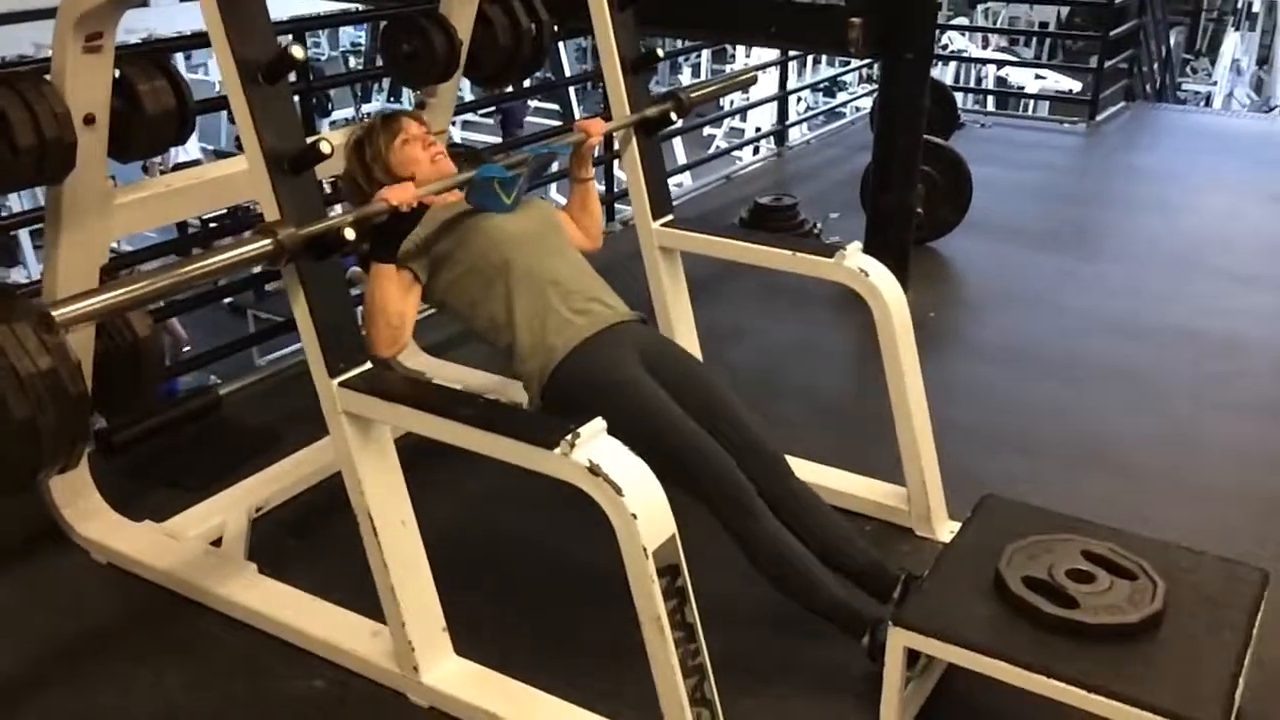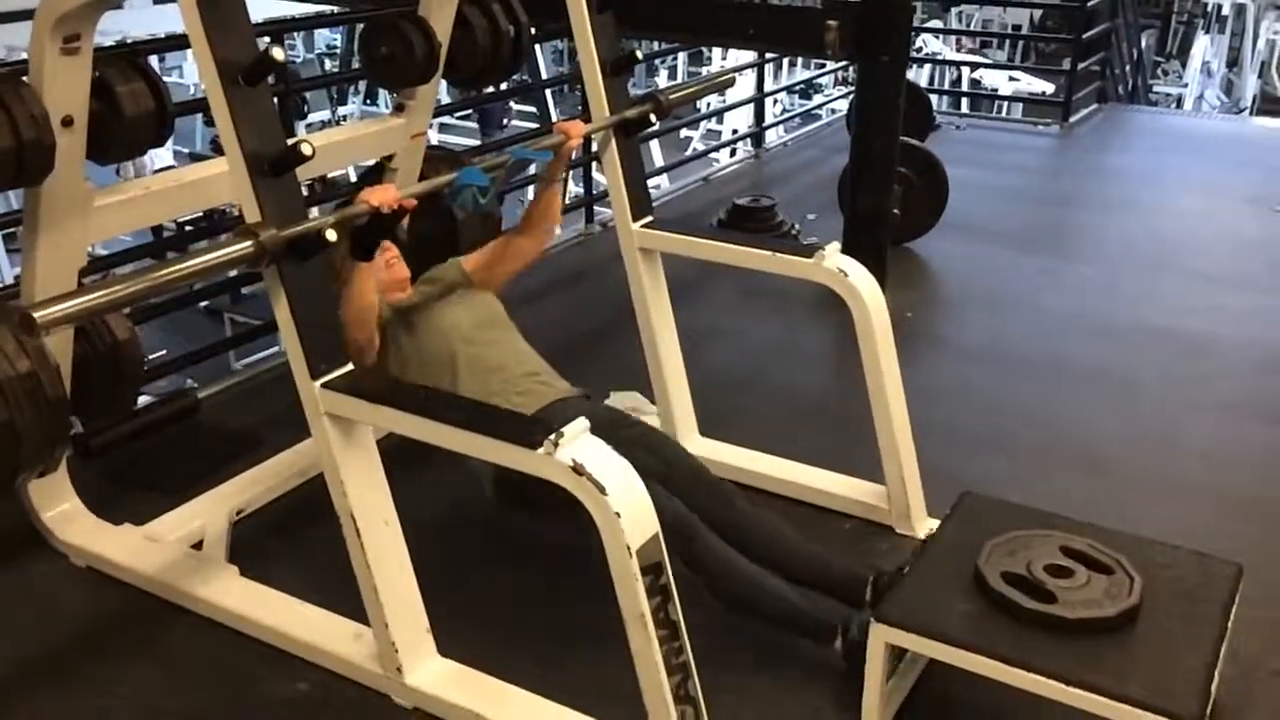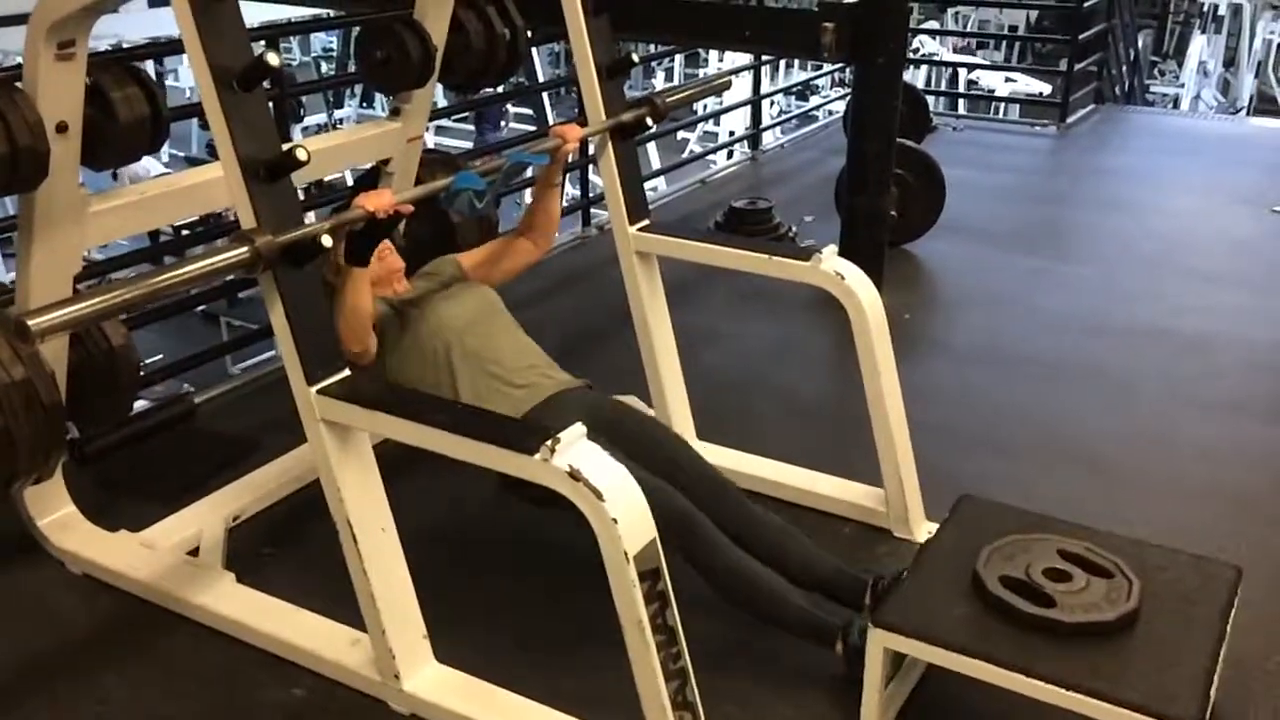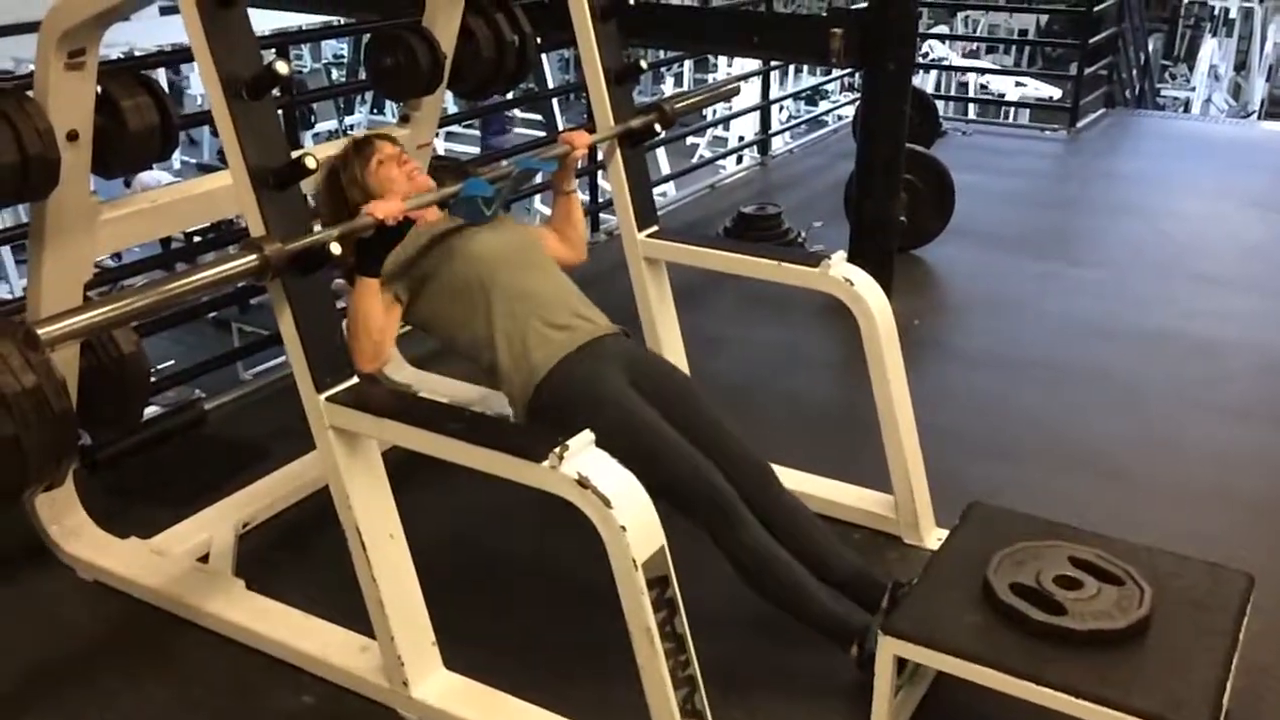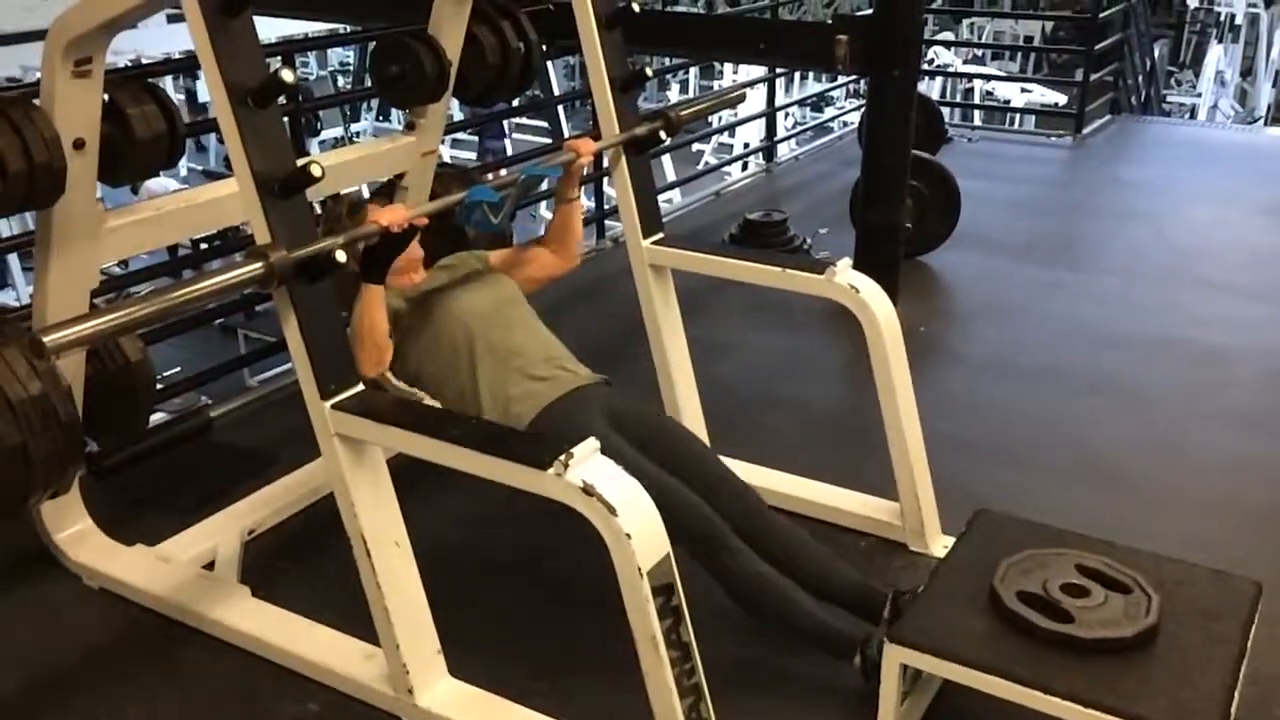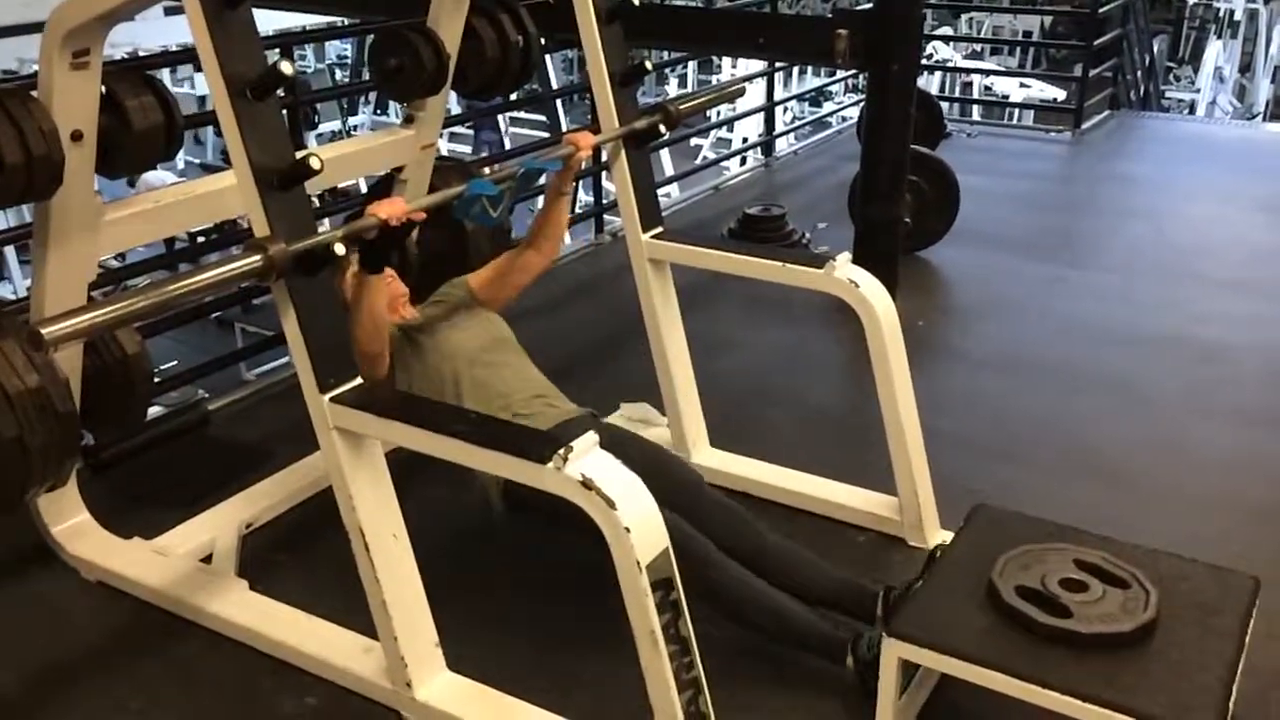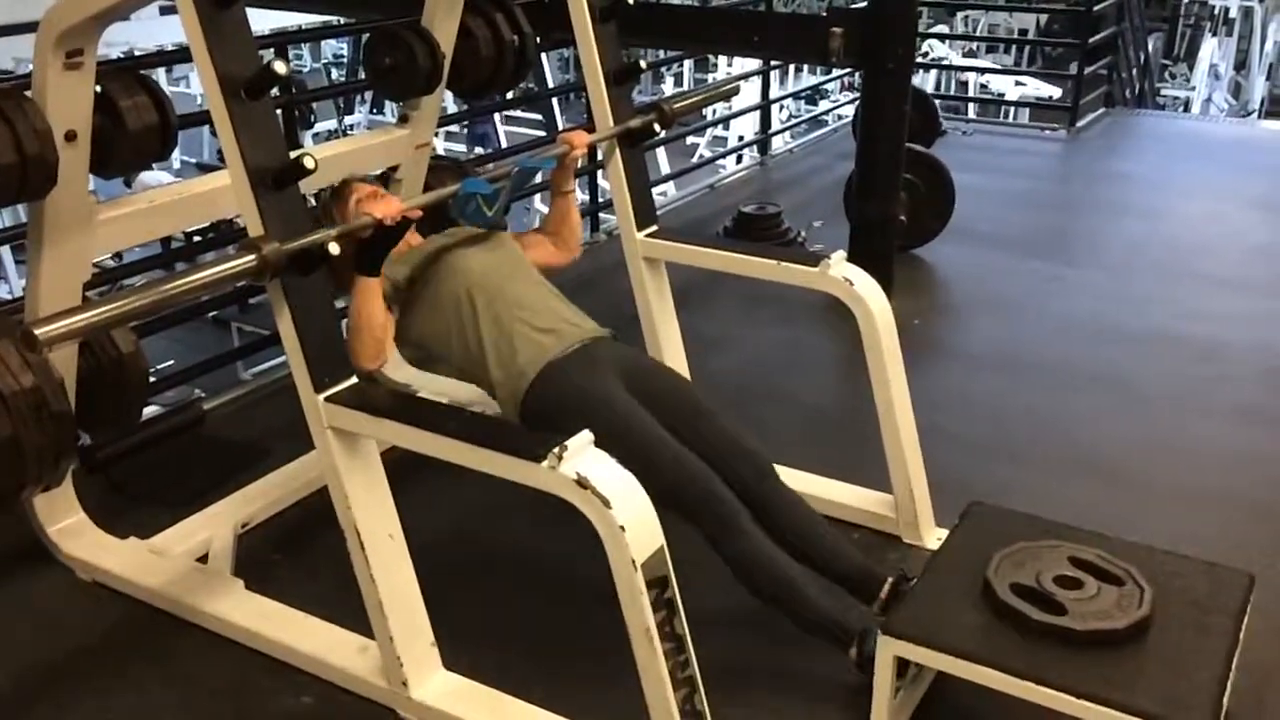
dt=0.4s
person 1, frame 1
right shoulder: (416, 239)
left elbow: (588, 236)
right elbow: (387, 346)
left wrist: (582, 160)
right wrist: (385, 235)
left hip: (635, 336)
right hip: (577, 367)
left knee: (767, 468)
right knee: (729, 489)
left ankle: (894, 587)
right ankle: (872, 627)
person 1, frame 2
left shoulder: (443, 282)
right shoulder: (381, 332)
left elbow: (533, 236)
right elbow: (357, 344)
left wrist: (556, 166)
right wrist: (361, 244)
left hip: (578, 407)
left knee: (720, 500)
right knee: (681, 530)
left ankle: (868, 590)
right ankle: (843, 632)
person 1, frame 3
left shoulder: (438, 279)
right shoulder: (378, 323)
left elbow: (530, 240)
right elbow: (354, 343)
left wrist: (552, 167)
right wrist: (357, 242)
left hip: (576, 399)
left knee: (720, 498)
right knee: (681, 524)
left ankle: (866, 592)
right ankle: (844, 634)
person 1, frame 4
left shoulder: (476, 218)
right shoulder: (400, 263)
left elbow: (572, 247)
right elbow: (369, 360)
left wrist: (566, 171)
right wrist: (368, 252)
left hip: (617, 350)
right hip: (562, 382)
left knee: (753, 479)
right knee: (716, 503)
left ankle: (882, 596)
right ankle: (862, 637)
person 1, frame 5
left shoulder: (461, 267)
right shoulder: (391, 311)
left elbow: (561, 256)
right elbow: (372, 368)
left wrist: (569, 181)
right wrist: (373, 265)
left hip: (597, 396)
right hip: (545, 430)
left knee: (742, 505)
right knee: (707, 533)
left ankle: (884, 606)
right ankle: (863, 649)
person 1, frame 6
left shoulder: (450, 305)
right shoulder: (392, 356)
left elbow: (536, 253)
right elbow: (367, 346)
left wrist: (564, 176)
right wrist: (370, 251)
left hip: (582, 427)
left knee: (728, 522)
right knee: (688, 552)
left ankle: (878, 604)
right ankle: (856, 649)
person 1, frame 7
left shoulder: (456, 239)
right shoulder: (392, 285)
left elbow: (562, 247)
right elbow: (367, 359)
left wrist: (563, 173)
right wrist: (368, 256)
left hip: (608, 352)
right hip: (553, 387)
left knee: (753, 475)
right knee: (713, 505)
left ankle: (880, 589)
right ankle: (860, 637)
